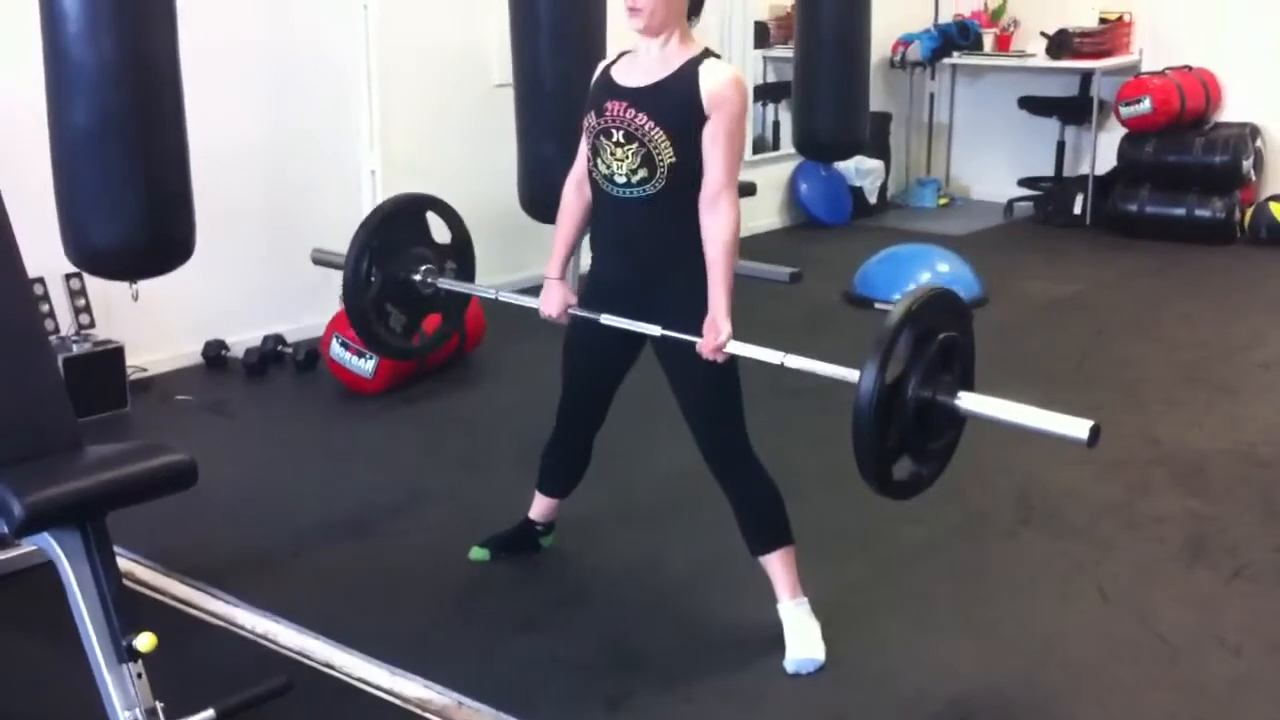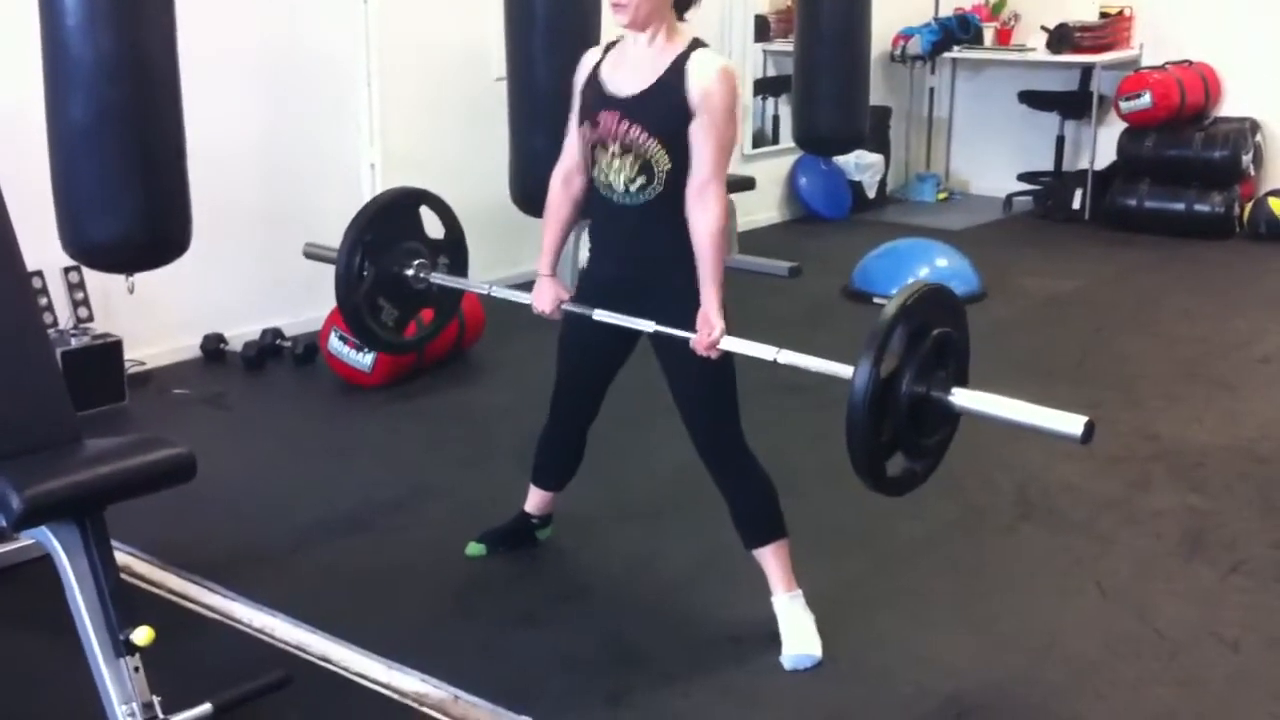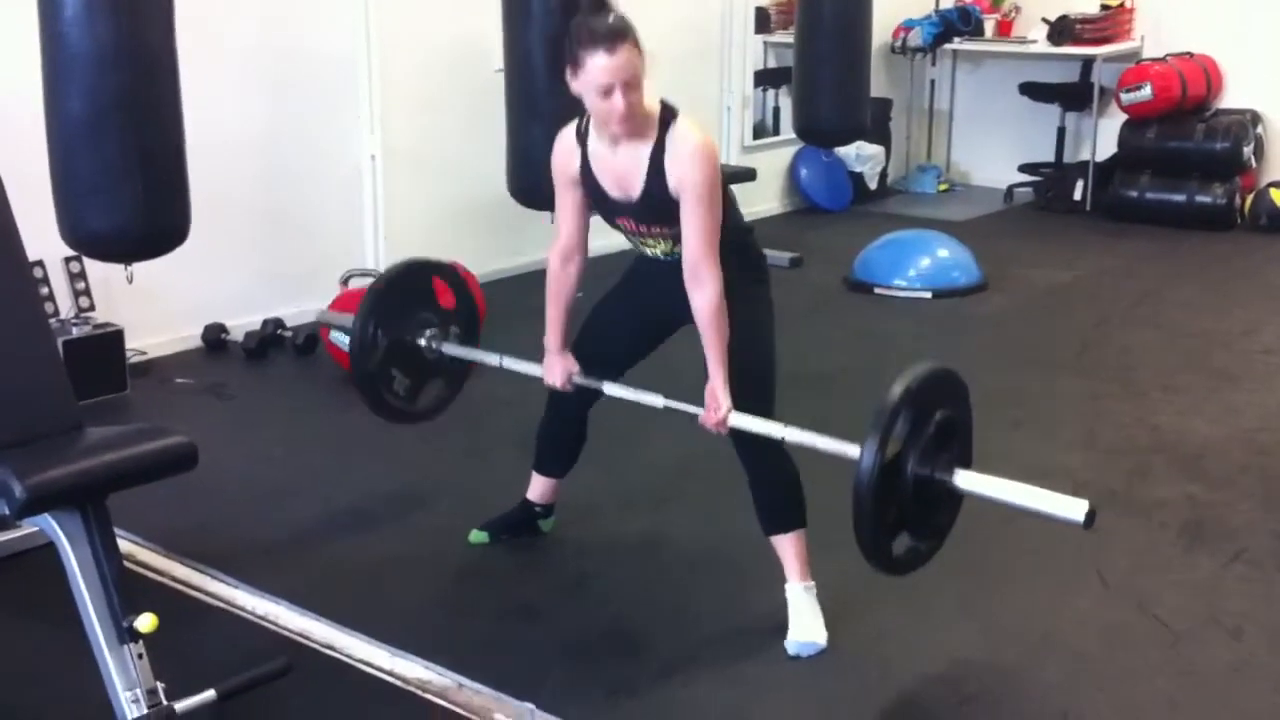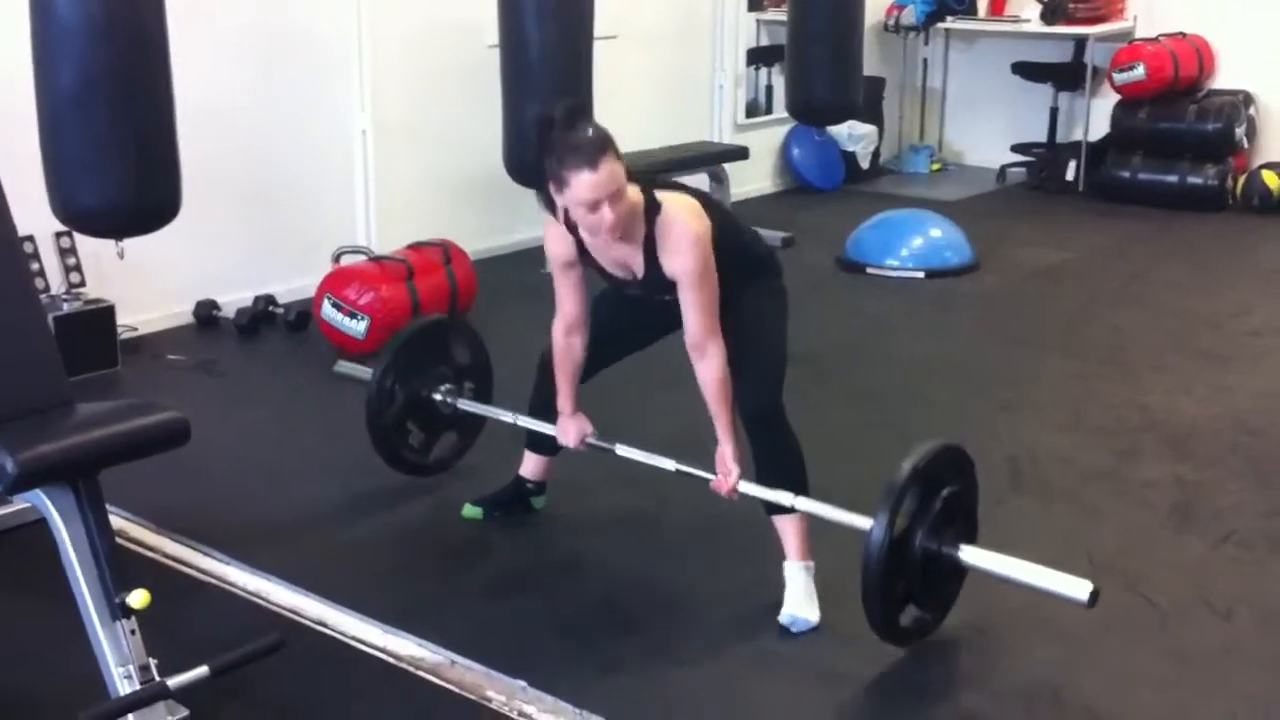
dt=0.4s
person 1, frame 1
left shoulder: (715, 80)
right shoulder: (608, 70)
left elbow: (718, 198)
right elbow: (580, 178)
left wrist: (719, 310)
right wrist: (555, 275)
left hip: (681, 289)
right hip: (608, 282)
left knee: (724, 445)
right knee: (575, 414)
left ankle: (795, 607)
right ankle: (536, 527)
person 1, frame 2
left shoulder: (704, 72)
right shoulder: (595, 64)
left elbow: (707, 193)
right elbow: (570, 172)
left wrist: (710, 305)
right wrist: (546, 271)
left hip: (679, 281)
right hip: (607, 273)
left knee: (717, 439)
right knee: (570, 403)
left ankle: (789, 600)
right ankle: (533, 519)
person 1, frame 3
left shoulder: (687, 148)
right shoulder: (570, 149)
left elbow: (703, 274)
right elbow: (566, 254)
left wrist: (717, 382)
right wrist: (554, 345)
left hip: (733, 280)
right hip: (651, 276)
left knee: (748, 422)
right knee: (567, 378)
left ankle: (800, 589)
right ankle: (535, 509)
person 1, frame 4
left shoulder: (679, 227)
right shoulder: (561, 233)
left elbow: (705, 346)
right elbow: (570, 328)
left wrist: (726, 445)
right wrist: (567, 411)
left hip: (745, 287)
right hip: (652, 293)
left knee: (759, 405)
right knee: (556, 364)
left ankle: (798, 569)
right ankle: (528, 487)
